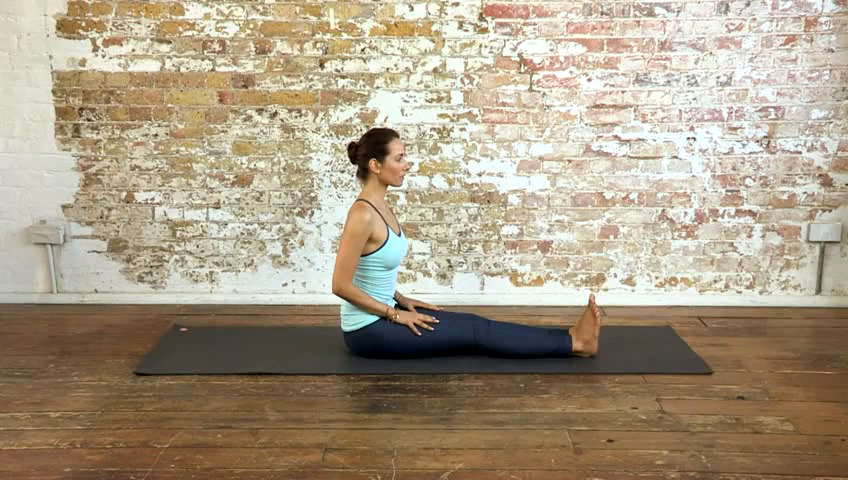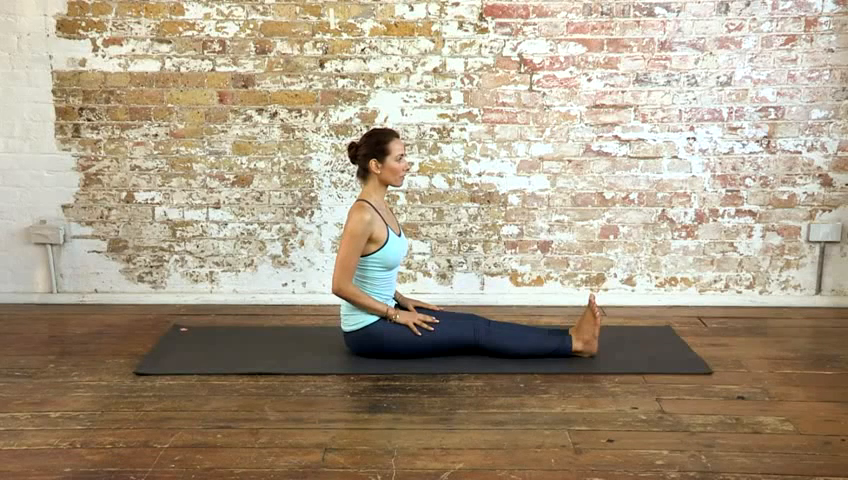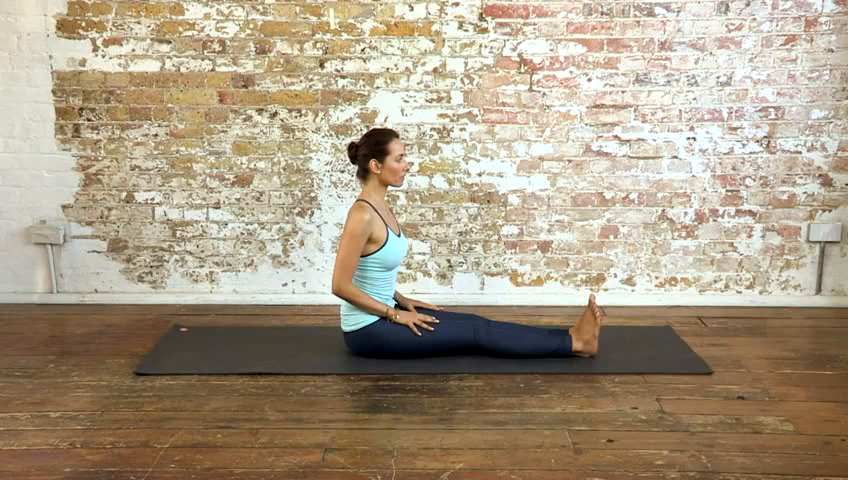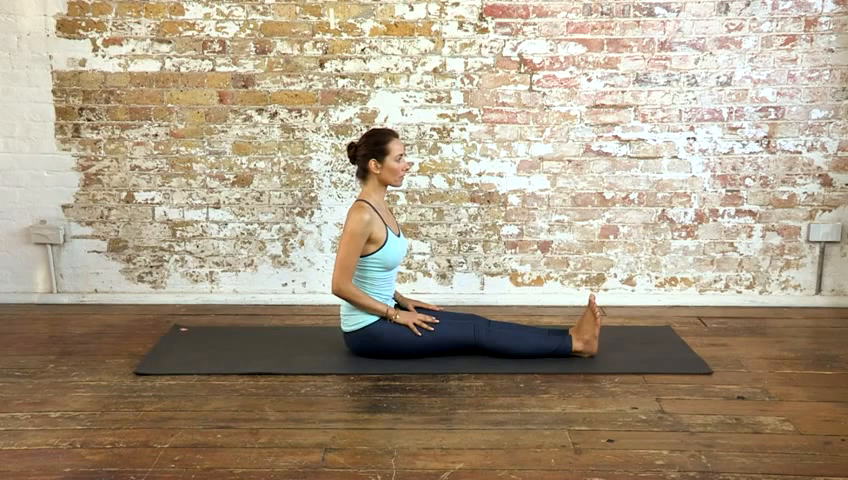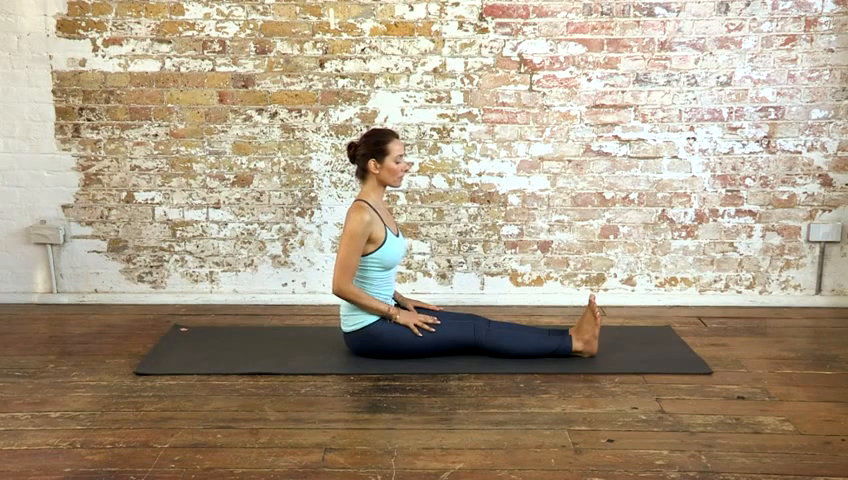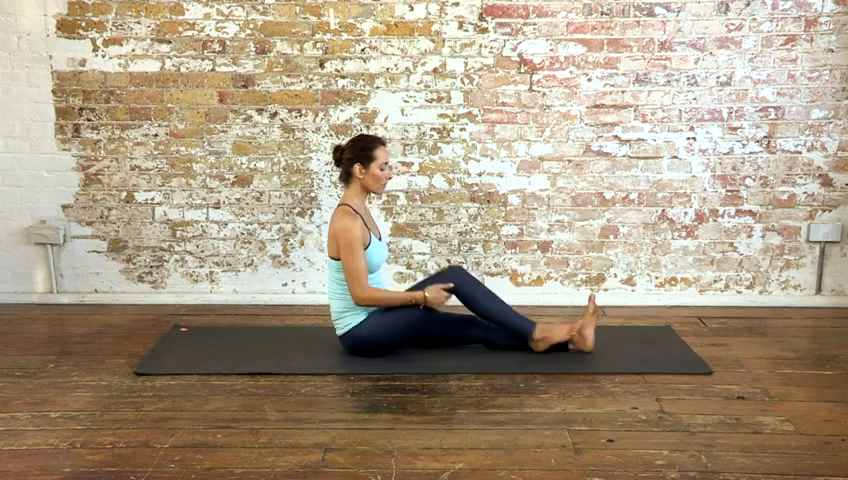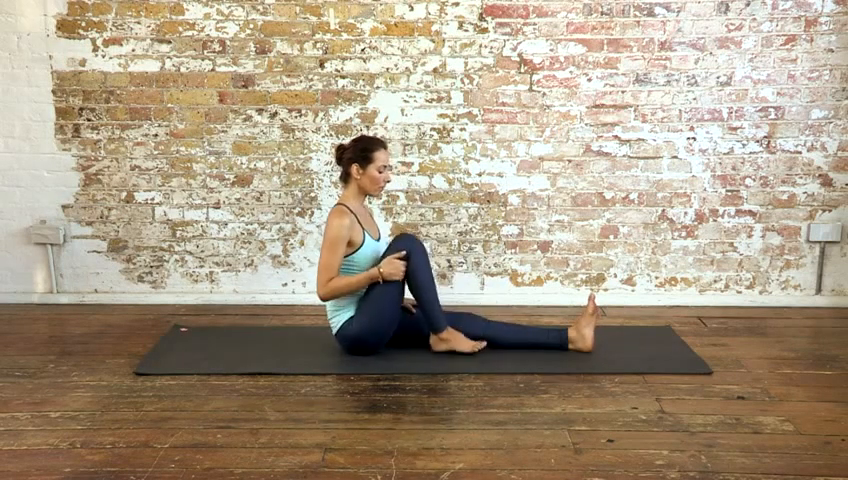
dt=0.7s
person 1, frame 1
left shoulder: (378, 205)
right shoulder: (363, 215)
right elbow: (341, 285)
left wrist: (400, 300)
right wrist: (395, 314)
left hip: (379, 316)
right hip: (368, 328)
left knee: (471, 323)
right knee: (475, 331)
left ankle: (569, 339)
right ankle: (573, 343)
person 1, frame 2
left shoulder: (378, 205)
right shoulder: (363, 215)
right elbow: (341, 285)
left wrist: (401, 301)
right wrist: (395, 314)
left hip: (379, 315)
right hip: (368, 329)
left knee: (473, 324)
right knee: (475, 331)
left ankle: (568, 338)
right ankle: (573, 343)
person 1, frame 3
left shoulder: (379, 205)
right shoulder: (363, 215)
right elbow: (341, 285)
left wrist: (401, 301)
right wrist: (395, 314)
left hip: (379, 315)
right hip: (368, 329)
left knee: (473, 323)
right knee: (474, 332)
left ankle: (568, 338)
right ankle: (574, 343)
person 1, frame 4
left shoulder: (378, 206)
right shoulder: (362, 215)
right elbow: (341, 285)
left wrist: (400, 301)
right wrist: (395, 314)
left hip: (380, 315)
right hip: (368, 329)
left knee: (474, 323)
right knee: (475, 332)
left ankle: (568, 337)
right ankle: (573, 343)
person 1, frame 5
left shoulder: (377, 206)
right shoulder: (362, 216)
right elbow: (342, 287)
left wrist: (401, 301)
right wrist: (395, 314)
left hip: (377, 318)
right hip: (367, 330)
left knee: (474, 323)
right knee: (475, 333)
left ankle: (568, 336)
right ankle: (574, 344)
person 1, frame 6
left shoulder: (357, 210)
right shoulder: (348, 221)
right elbow: (360, 294)
left wrist: (408, 301)
right wrist: (422, 297)
left hip: (371, 322)
right hip: (361, 332)
left knee: (473, 327)
right knee: (454, 276)
left ankle: (565, 339)
right ankle: (535, 333)
person 1, frame 7
left shoulder: (361, 211)
right shoulder: (341, 219)
right elbow: (325, 289)
left wrist: (394, 296)
right wrist: (378, 272)
left hip: (371, 322)
right hip: (356, 330)
left knee: (467, 324)
right knee: (407, 245)
left ankle: (569, 337)
right ankle: (440, 334)
